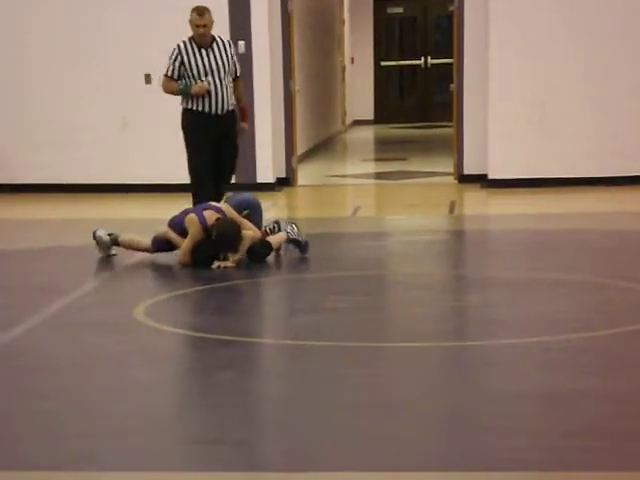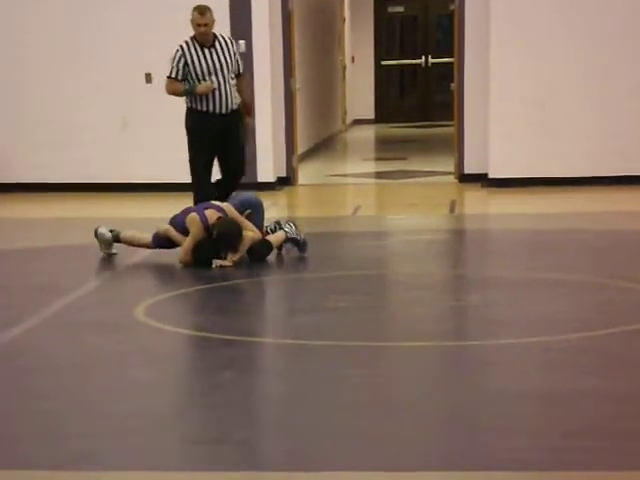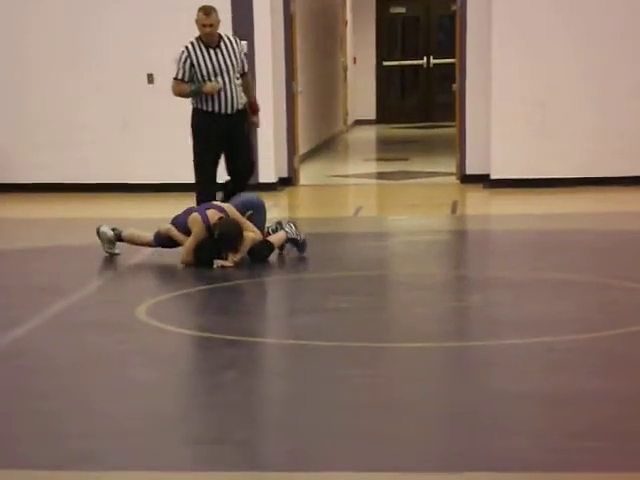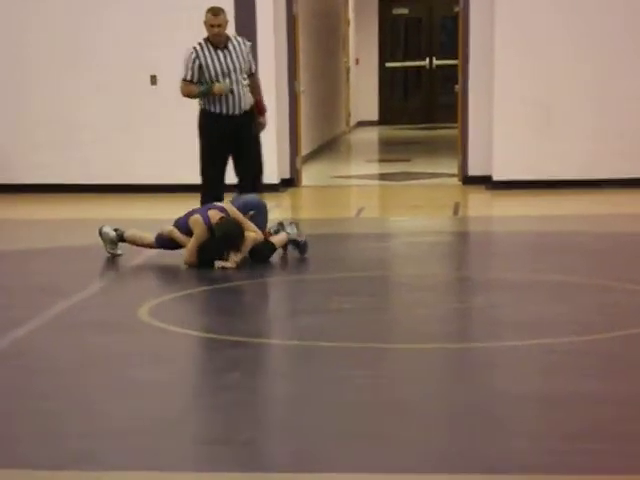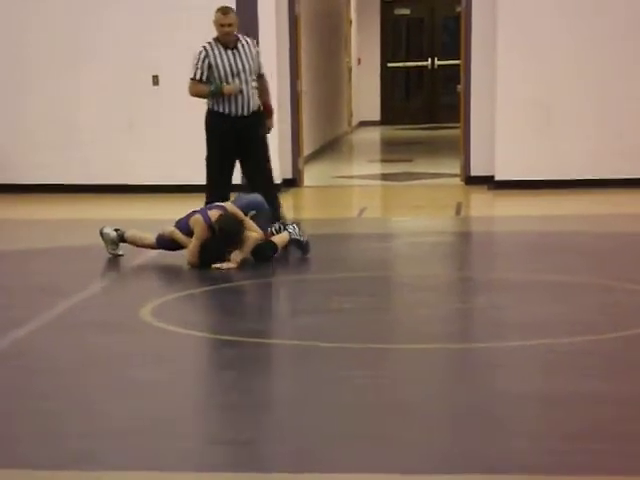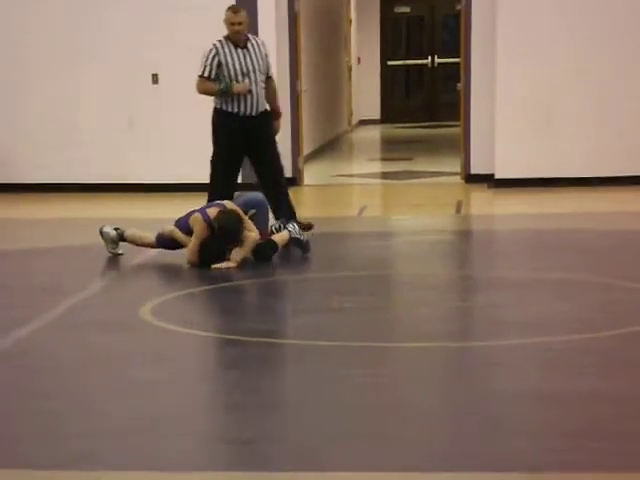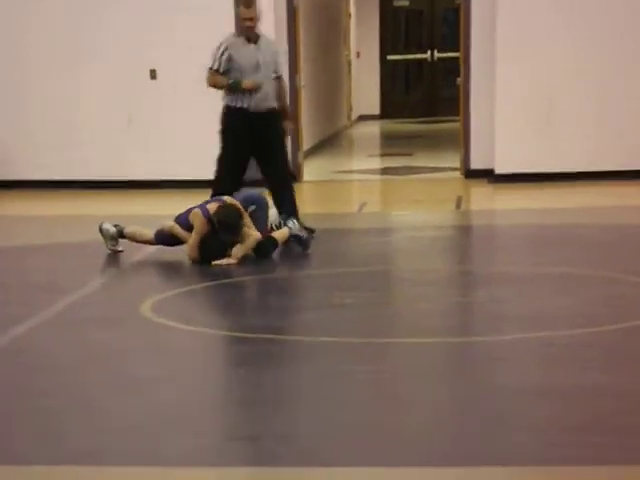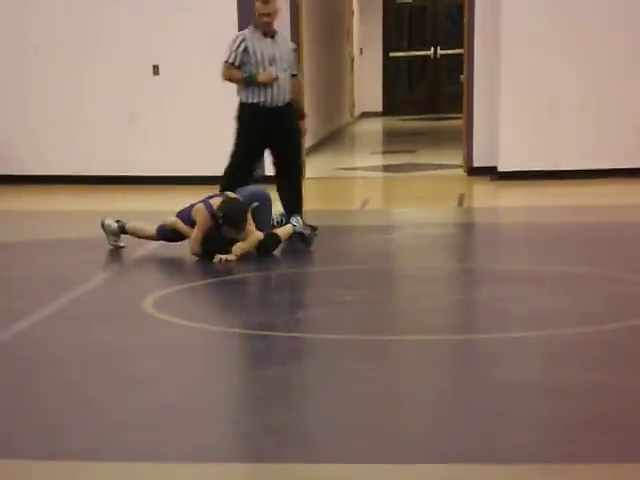
dt=0.1s
person 1, frame 1
left shoulder: (226, 46)
right shoulder: (181, 51)
left elbow: (237, 81)
right elbow: (167, 85)
left wrist: (243, 115)
right wrist: (188, 89)
left hip: (226, 118)
right hip: (197, 120)
left knee: (225, 170)
right knee: (201, 173)
person 1, frame 2
left shoulder: (229, 43)
right shoulder: (184, 51)
left elbow: (240, 78)
right elbow: (171, 86)
left wrist: (247, 111)
right wrist: (194, 88)
left hip: (231, 116)
right hip: (201, 119)
left knee: (236, 169)
right knee: (201, 173)
person 1, frame 3
left shoulder: (234, 43)
right shoulder: (189, 51)
left elbow: (245, 77)
right elbow: (177, 88)
left wrist: (254, 109)
right wrist: (200, 89)
left hip: (237, 116)
right hip: (207, 120)
left knee: (245, 168)
right knee: (206, 174)
person 1, frame 4
left shoulder: (242, 45)
right shoulder: (198, 52)
left elbow: (252, 78)
right elbow: (185, 88)
left wrist: (261, 110)
right wrist: (210, 90)
left hip: (244, 118)
right hip: (214, 121)
left knee: (253, 171)
right knee: (213, 177)
person 1, frame 5
left shoulder: (250, 45)
right shoulder: (207, 52)
left elbow: (260, 80)
right elbow: (194, 89)
left wrist: (268, 112)
right wrist: (219, 90)
left hip: (251, 119)
right hip: (222, 122)
left knee: (262, 172)
right knee: (218, 178)
left ankle: (274, 219)
person 1, frame 6
left shoulder: (259, 46)
right shoulder: (217, 50)
left elbow: (269, 82)
right elbow: (202, 86)
left wrist: (276, 114)
right wrist: (229, 89)
left hip: (259, 119)
right hip: (229, 121)
left knee: (272, 171)
right knee: (223, 175)
left ankle: (288, 221)
person 1, frame 7
left shoulder: (270, 44)
right shoulder: (228, 45)
left elbow: (278, 82)
right elbow: (212, 79)
left wrist: (285, 115)
right wrist: (239, 84)
left hip: (268, 117)
right hip: (239, 118)
left knee: (280, 170)
right knee: (229, 173)
left ankle: (291, 220)
person 1, frame 8
left shoulder: (286, 41)
right shoulder: (244, 39)
left elbow: (293, 79)
right elbow: (228, 73)
left wrist: (300, 114)
right wrist: (254, 78)
left hip: (283, 111)
right hip: (254, 112)
left knee: (291, 165)
right knee: (242, 164)
left ankle: (294, 217)
person 2, frame 1
left shoulder: (225, 211)
right shoulder: (197, 228)
left elbow: (253, 233)
right elbow: (182, 259)
left wrist: (234, 258)
right hip: (179, 226)
right knee: (150, 246)
right ankle: (111, 239)
person 2, frame 2
left shoulder: (226, 211)
right shoulder: (199, 227)
left elbow: (254, 233)
right elbow: (184, 258)
left wrist: (233, 256)
right hip: (181, 224)
right knee: (151, 242)
right ankle: (111, 235)
person 2, frame 3
left shoulder: (228, 211)
right shoulder: (201, 227)
left elbow: (254, 234)
right elbow: (186, 259)
left wrist: (234, 257)
right hip: (184, 223)
left knee: (258, 254)
right knee: (153, 240)
left ankle: (285, 232)
right ankle: (113, 234)
person 2, frame 4
left shoulder: (230, 213)
right shoulder: (202, 228)
left elbow: (255, 234)
right elbow: (188, 259)
left wrist: (236, 258)
right hip: (186, 225)
right knee: (155, 242)
left ankle: (287, 234)
right ankle: (116, 235)
person 2, frame 5
left shoulder: (230, 212)
right shoulder: (203, 227)
left elbow: (256, 234)
right elbow: (191, 260)
left wrist: (236, 259)
right hip: (188, 225)
left knee: (262, 254)
right knee: (156, 242)
left ankle: (289, 233)
right ankle: (117, 235)
person 2, frame 6
left shoulder: (231, 209)
right shoulder: (202, 225)
left elbow: (253, 235)
right elbow: (191, 259)
left wrist: (235, 260)
right hip: (188, 226)
left knee: (262, 253)
right knee: (155, 241)
left ankle: (289, 232)
right ankle: (116, 234)
person 2, frame 7
left shoulder: (231, 204)
right shoulder: (202, 221)
left elbow: (253, 234)
right elbow: (192, 255)
left wrist: (235, 256)
right hip: (188, 222)
left knee: (262, 250)
right knee: (155, 238)
left ankle: (290, 229)
right ankle: (116, 231)
person 2, frame 8
left shoulder: (236, 202)
right shoulder: (205, 216)
left elbow: (254, 235)
right elbow: (195, 250)
left wrist: (235, 253)
left knee: (265, 247)
right knee: (157, 234)
left ankle: (293, 226)
right ankle: (118, 227)
